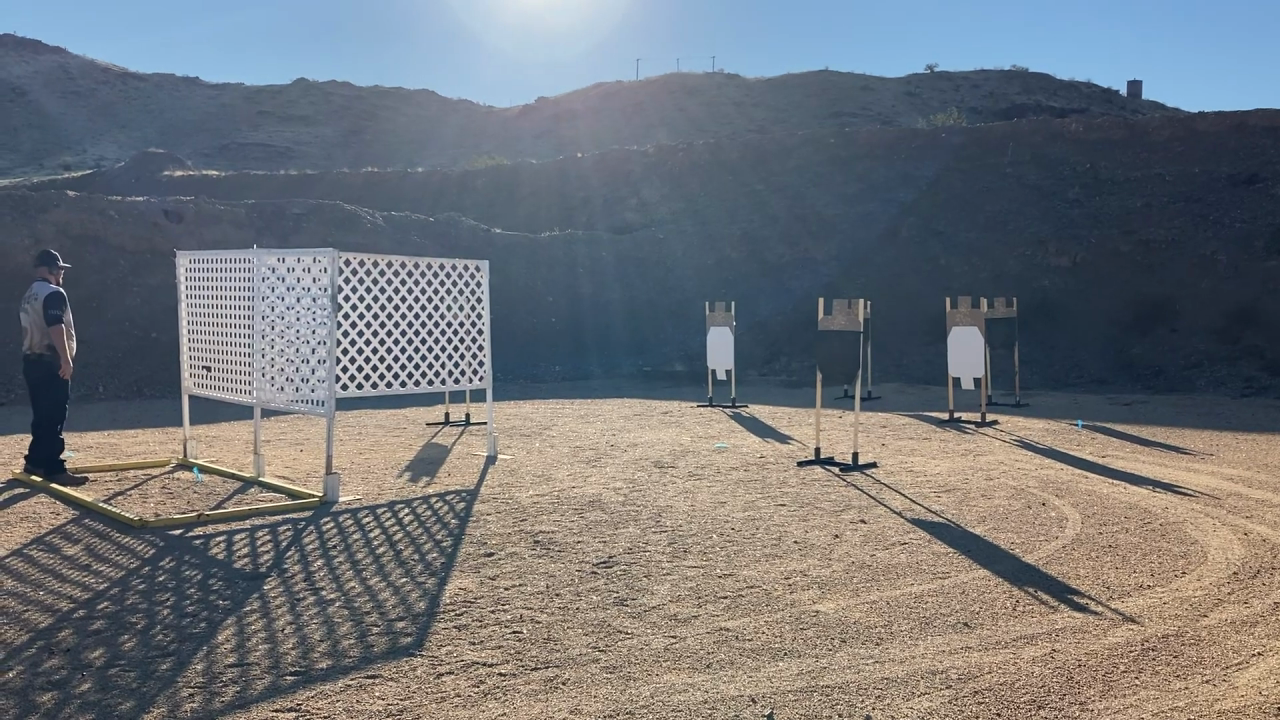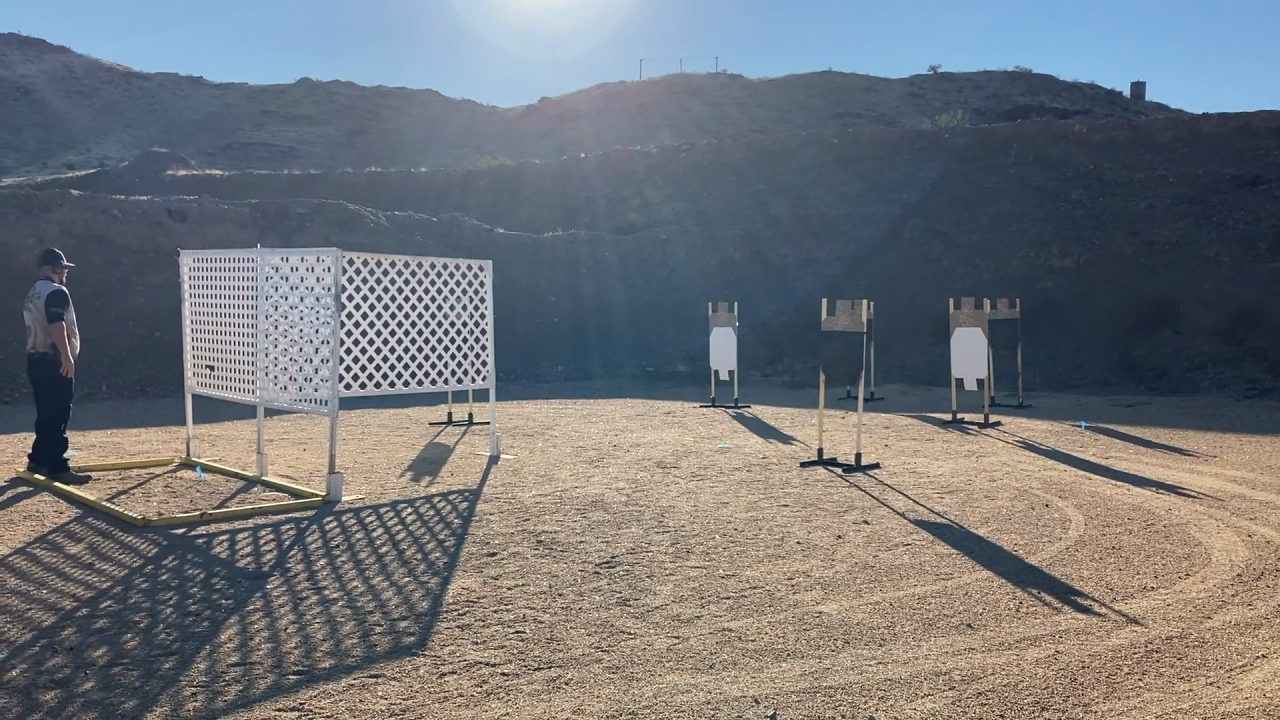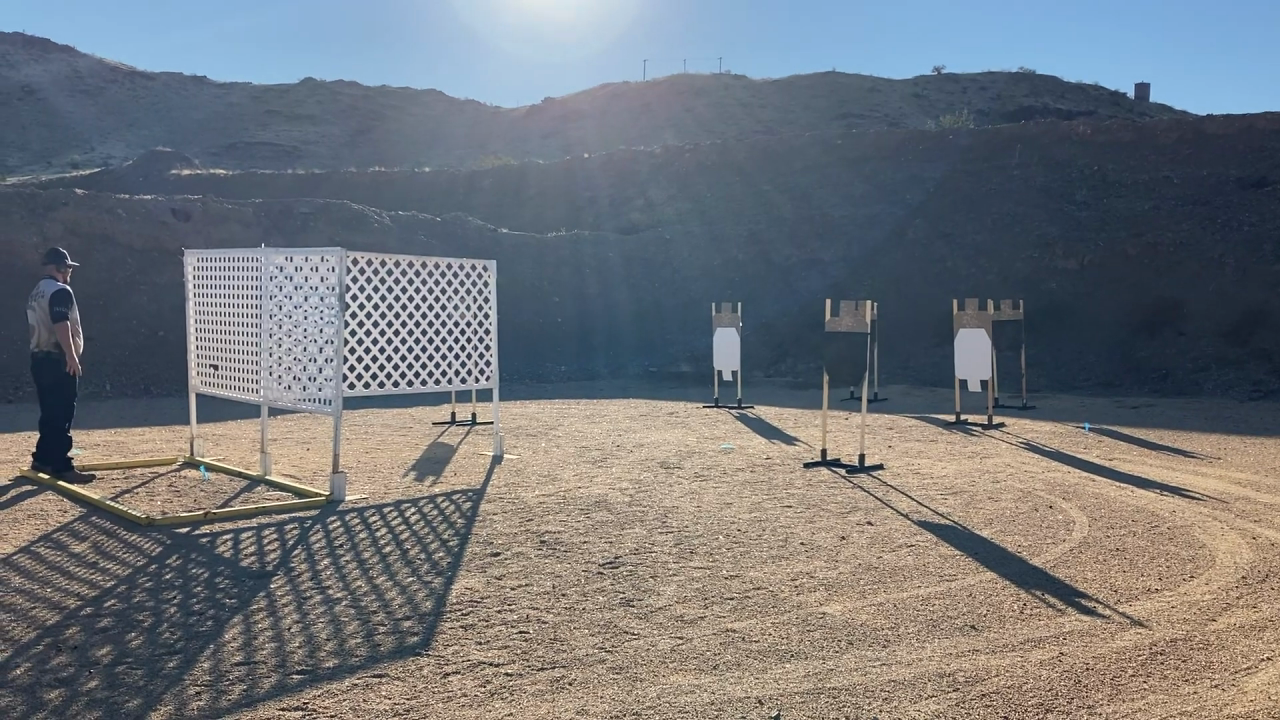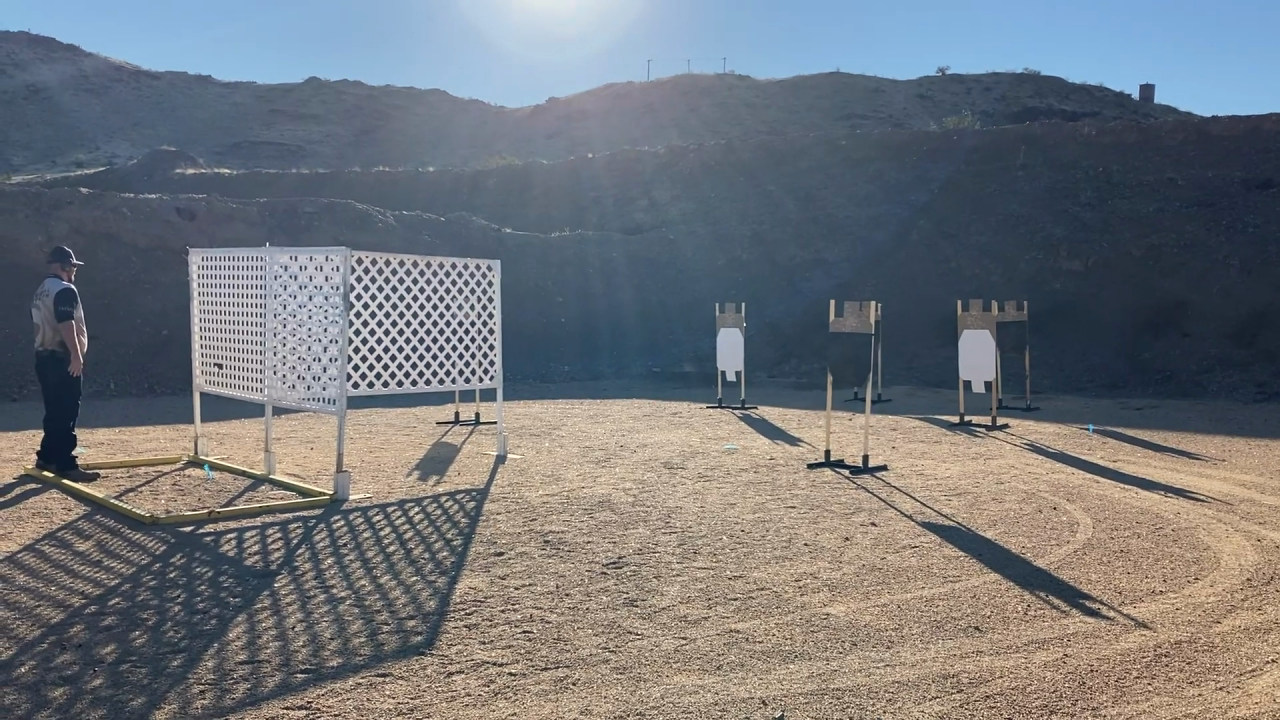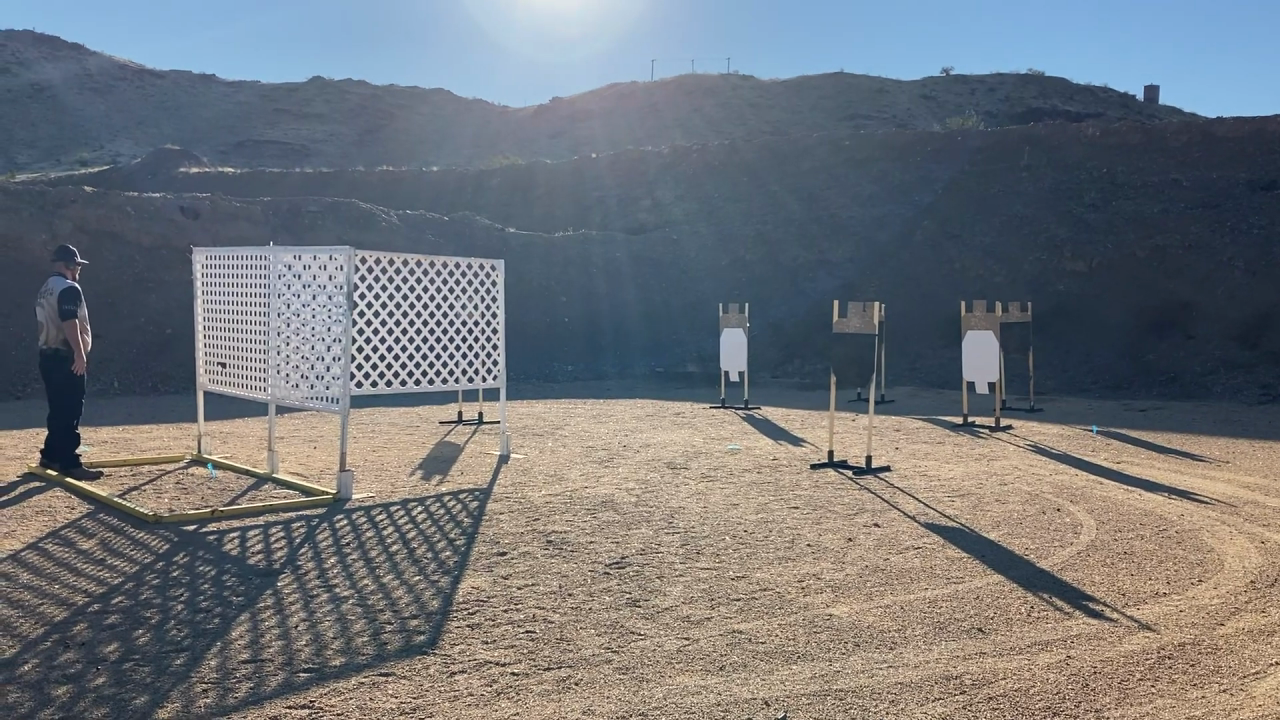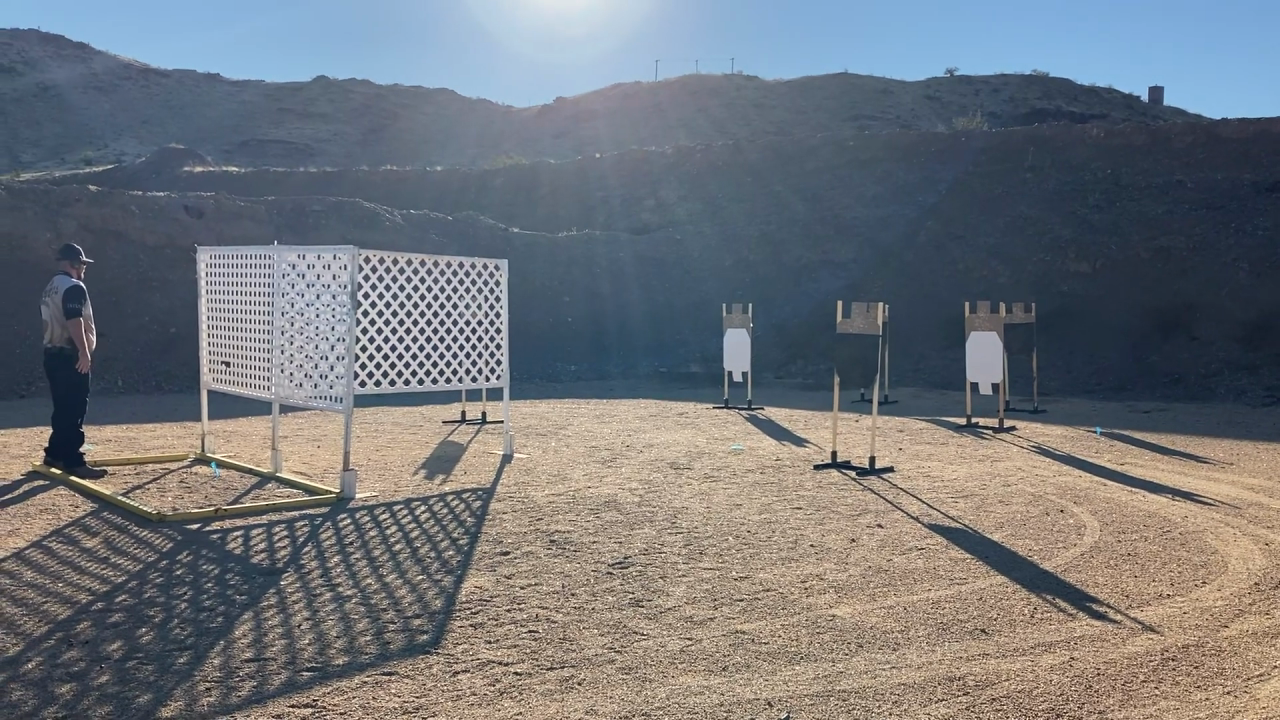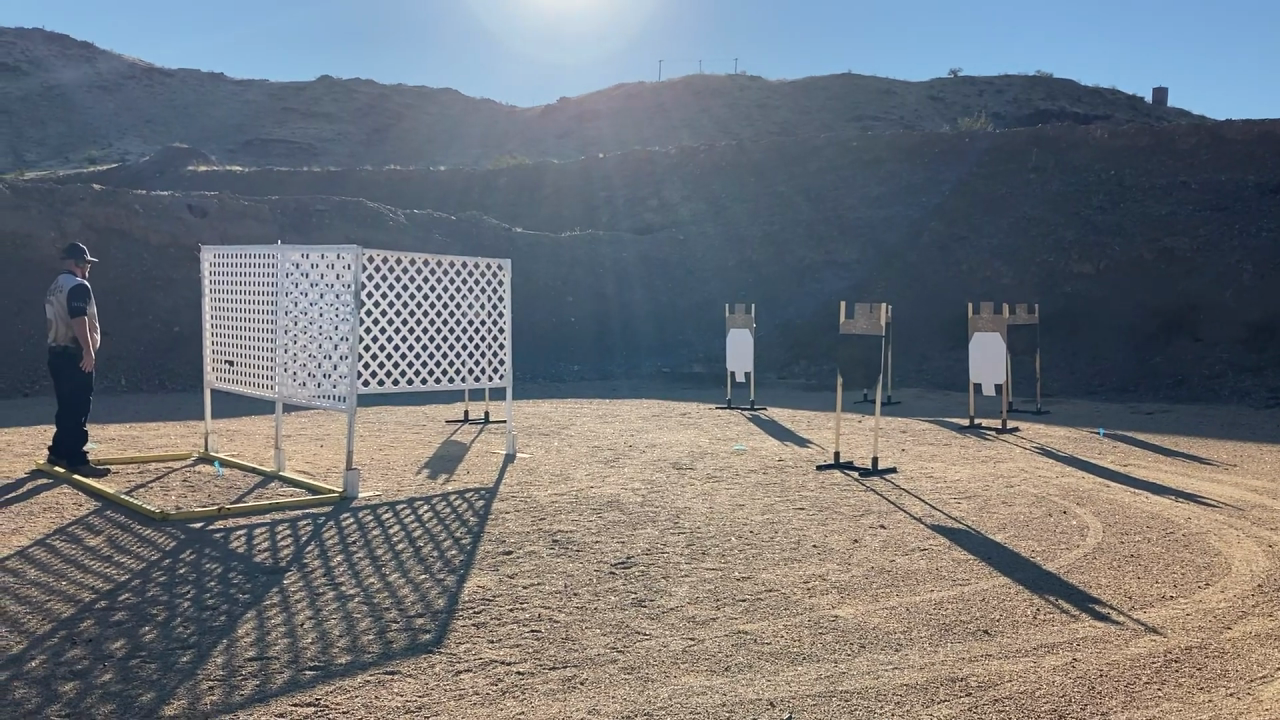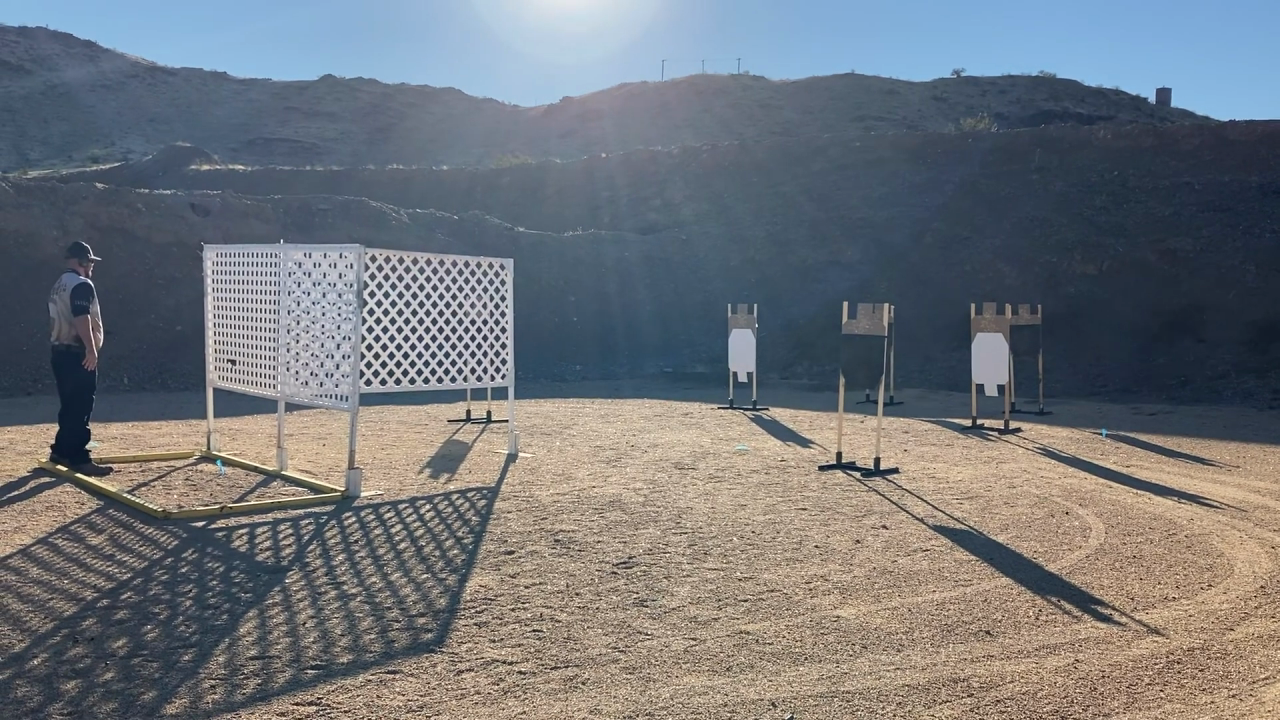
dt=0.2s
person 1, frame 1
left shoulder: (29, 295)
right shoulder: (53, 293)
right elbow: (56, 328)
right wrist: (66, 359)
left hip: (32, 361)
right hip: (51, 363)
left knee: (42, 415)
right knee: (54, 417)
left ankle: (35, 462)
right ankle: (54, 469)
person 1, frame 2
left shoulder: (32, 293)
right shoulder: (56, 292)
right elbow: (57, 325)
right wrist: (66, 356)
left hip: (36, 360)
right hip: (54, 362)
left knee: (46, 414)
right knee: (58, 416)
left ankle: (39, 460)
right ankle: (57, 468)
person 1, frame 3
left shoulder: (36, 292)
right shoulder: (60, 291)
right elbow: (61, 325)
right wrist: (72, 356)
left hip: (40, 359)
right hip: (58, 360)
left knee: (50, 413)
right knee: (62, 414)
left ankle: (43, 459)
right ankle: (61, 466)
person 1, frame 4
left shoulder: (41, 291)
right shoulder: (65, 290)
right elbow: (66, 324)
right wrist: (76, 355)
left hip: (44, 357)
right hip: (62, 359)
left knee: (54, 411)
right knee: (66, 413)
left ankle: (47, 457)
right ankle: (65, 465)
person 1, frame 5
left shoulder: (45, 289)
right shoulder: (69, 288)
right elbow: (70, 323)
right wrist: (79, 353)
left hip: (48, 356)
right hip: (66, 358)
left knee: (58, 410)
right knee: (70, 412)
left ankle: (51, 456)
right ankle: (69, 463)
person 1, frame 6
left shoulder: (50, 288)
right shoulder: (74, 287)
right elbow: (74, 321)
right wrist: (84, 352)
left hip: (53, 354)
right hip: (70, 356)
left knee: (62, 408)
right knee: (74, 410)
left ankle: (55, 454)
right ankle: (73, 462)
person 1, frame 7
left shoulder: (55, 286)
right shoulder: (78, 286)
right elbow: (79, 320)
right wrist: (88, 350)
left hip: (57, 353)
right hip: (75, 355)
left knee: (66, 407)
right knee: (78, 409)
left ankle: (59, 453)
right ankle: (76, 460)
person 1, frame 8
left shoulder: (58, 285)
right shoulder: (82, 284)
right elbow: (82, 318)
right wrist: (91, 349)
left hip: (60, 351)
right hip: (78, 353)
left knee: (69, 405)
right knee: (80, 407)
left ankle: (61, 451)
right ankle: (79, 458)
